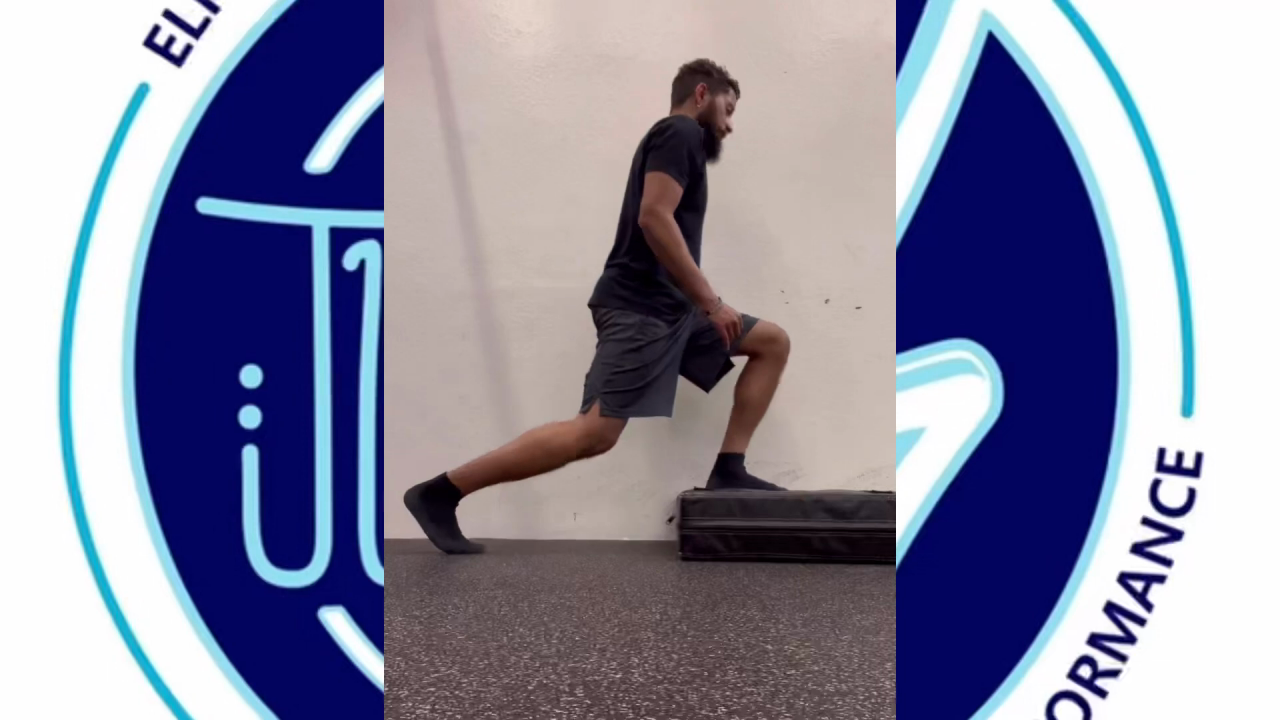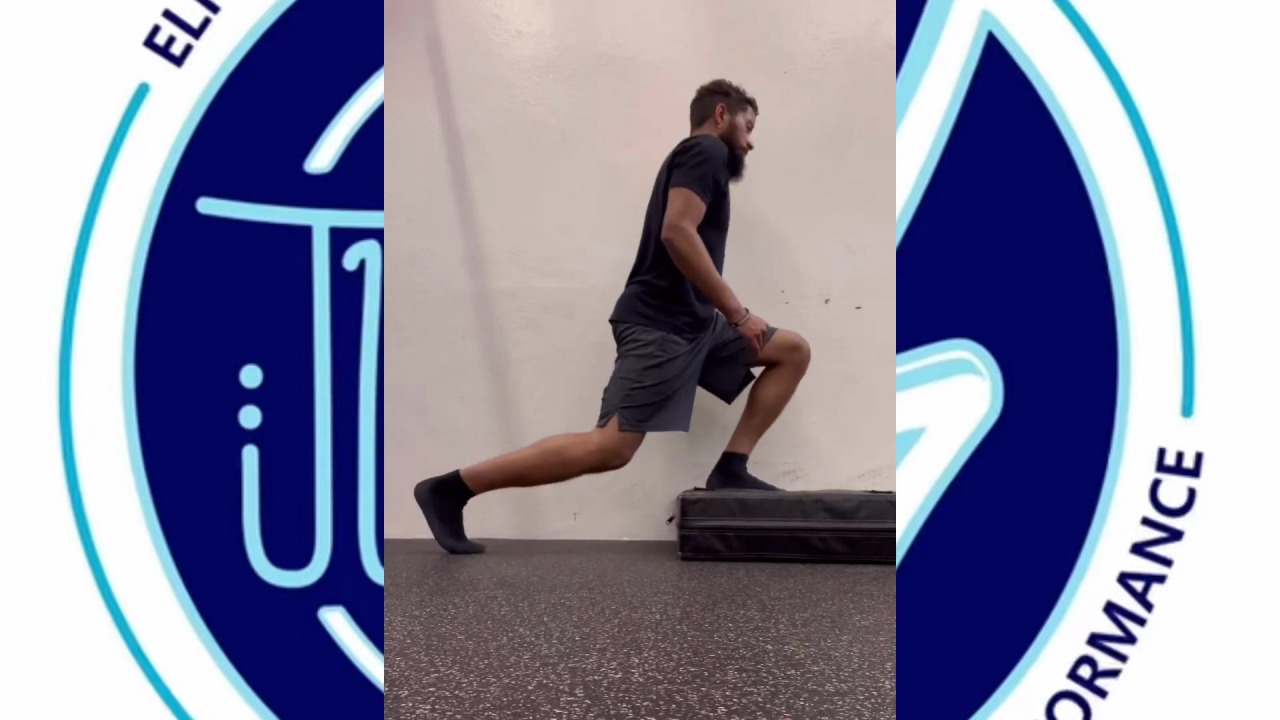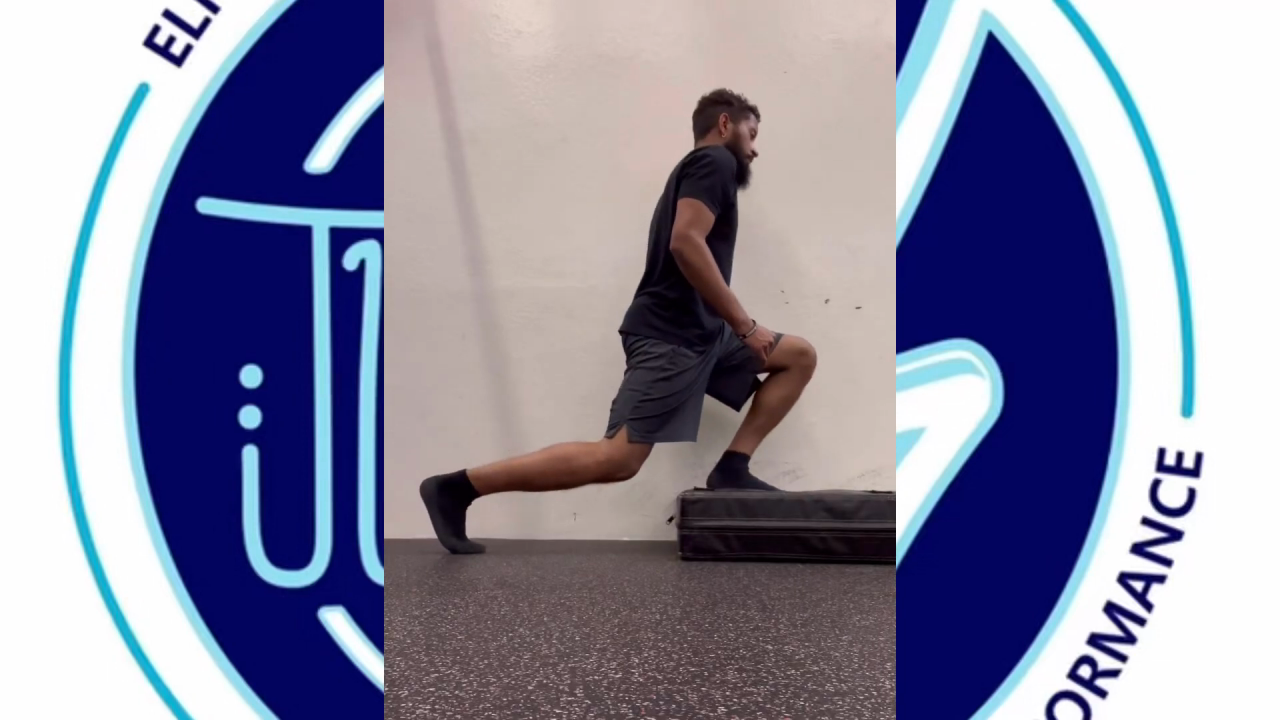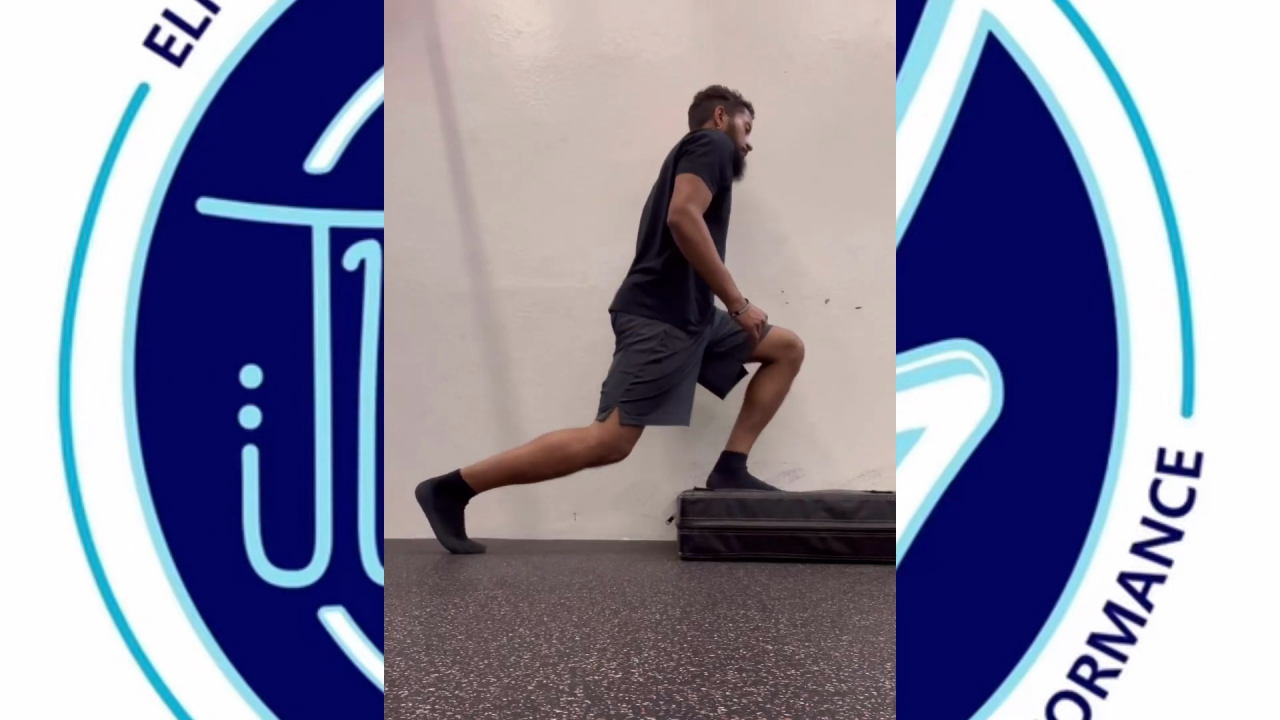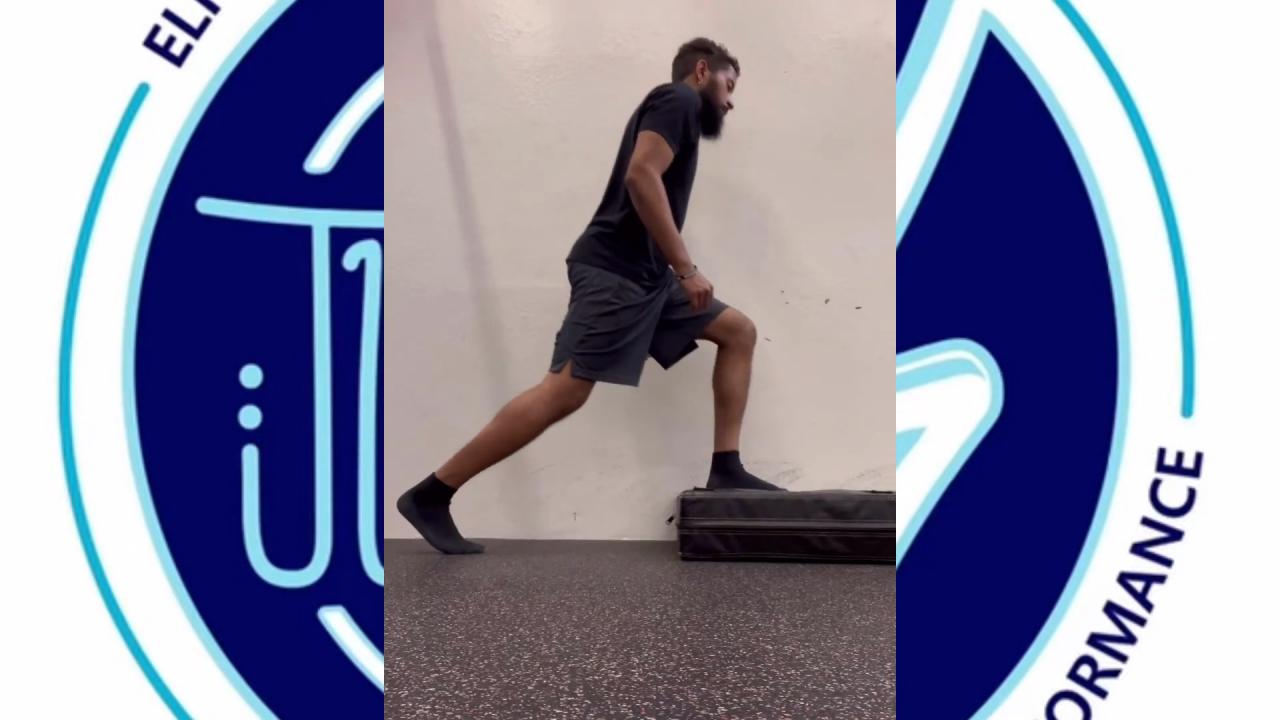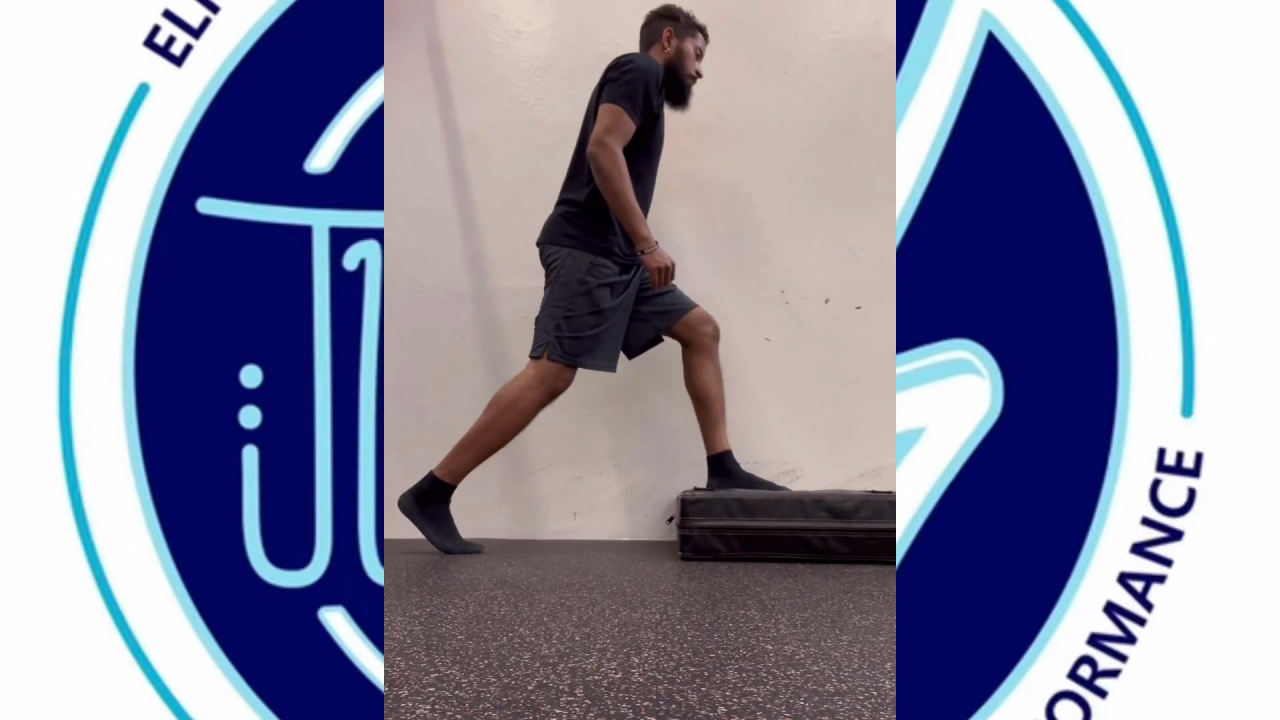
dt=0.4s
person 1, frame 1
left shoulder: (677, 140)
right shoulder: (680, 131)
right elbow: (654, 217)
right wrist: (711, 301)
left hip: (669, 306)
right hip: (641, 307)
left knee: (772, 342)
right knee: (595, 432)
left ankle: (728, 470)
right ankle: (438, 492)
person 1, frame 2
left shoulder: (697, 159)
right shoulder: (705, 150)
right elbow: (677, 232)
right wrist: (737, 312)
left hip: (691, 320)
right hip: (661, 324)
left knee: (793, 351)
right knee: (609, 448)
left ankle: (731, 470)
right ankle: (450, 489)
person 1, frame 3
left shoulder: (699, 170)
right shoulder: (714, 162)
right elbow: (686, 243)
right wrist: (745, 325)
left hip: (698, 332)
right hip: (671, 335)
left knee: (800, 356)
right knee: (617, 459)
left ankle: (732, 468)
right ankle: (455, 488)
person 1, frame 4
left shoulder: (697, 155)
right shoulder: (712, 143)
right elbow: (684, 218)
right wrist: (738, 301)
left hip: (690, 314)
right hip: (660, 316)
left knee: (787, 347)
right knee: (609, 443)
left ankle: (730, 470)
right ankle: (449, 490)
person 1, frame 5
left shoulder: (677, 112)
right shoulder: (678, 99)
right elbow: (641, 176)
right wrist: (686, 268)
left hip: (648, 273)
right hip: (616, 270)
left knee: (738, 332)
right knee: (566, 390)
left ankle: (726, 470)
right ankle: (429, 495)
person 1, frame 6
left shoulder: (643, 84)
right shoulder: (640, 68)
right elbow: (602, 148)
right wrist: (648, 242)
left hip: (616, 254)
right hip: (587, 247)
left knee: (702, 331)
right knee: (551, 373)
left ankle: (722, 470)
right ankle: (431, 494)
